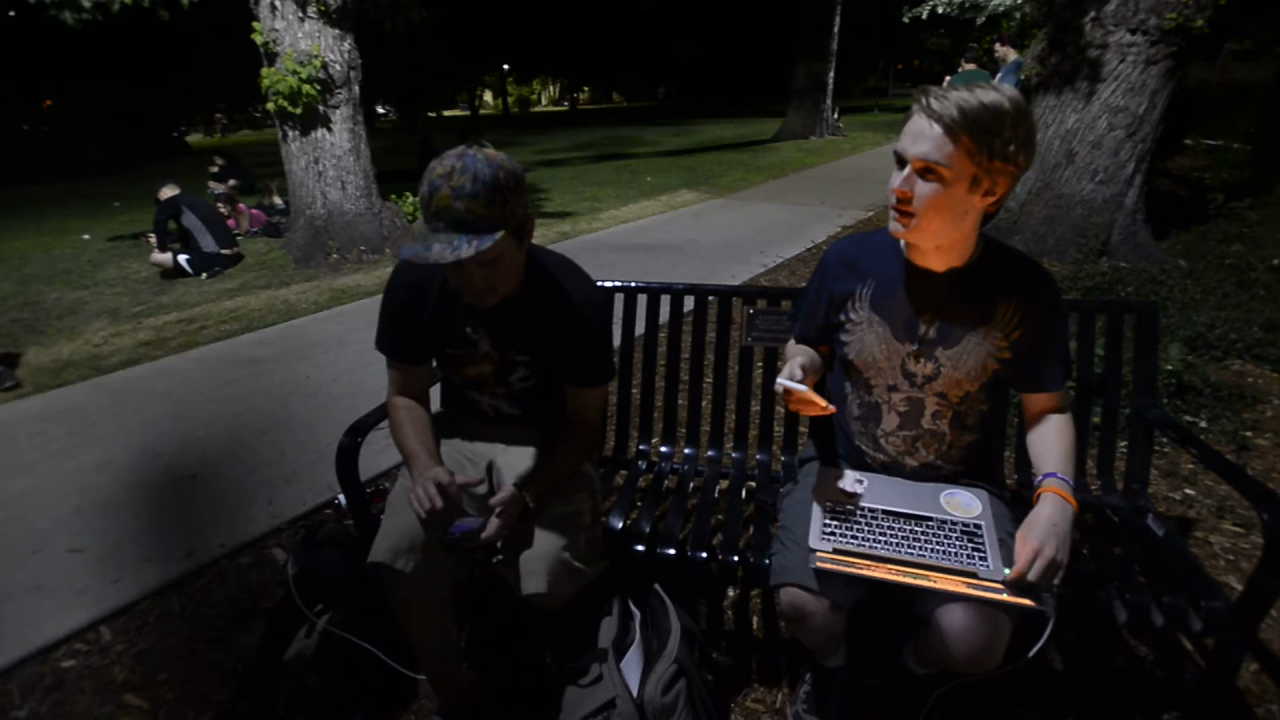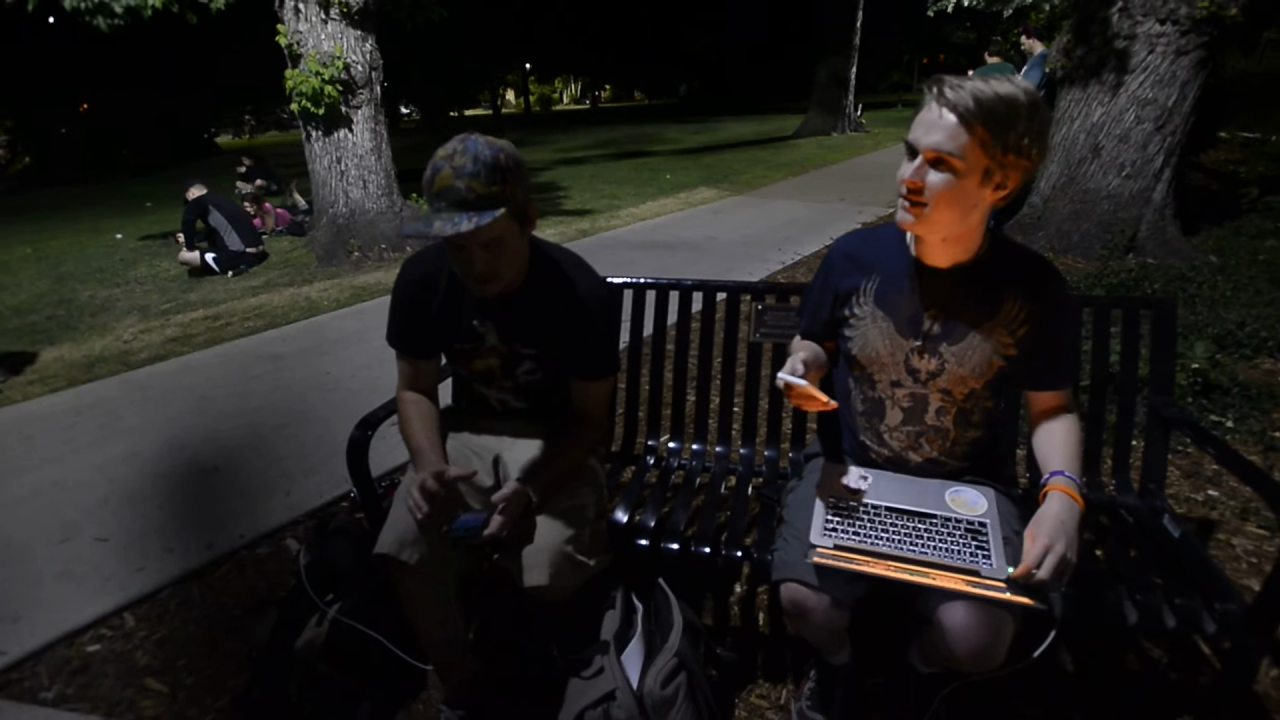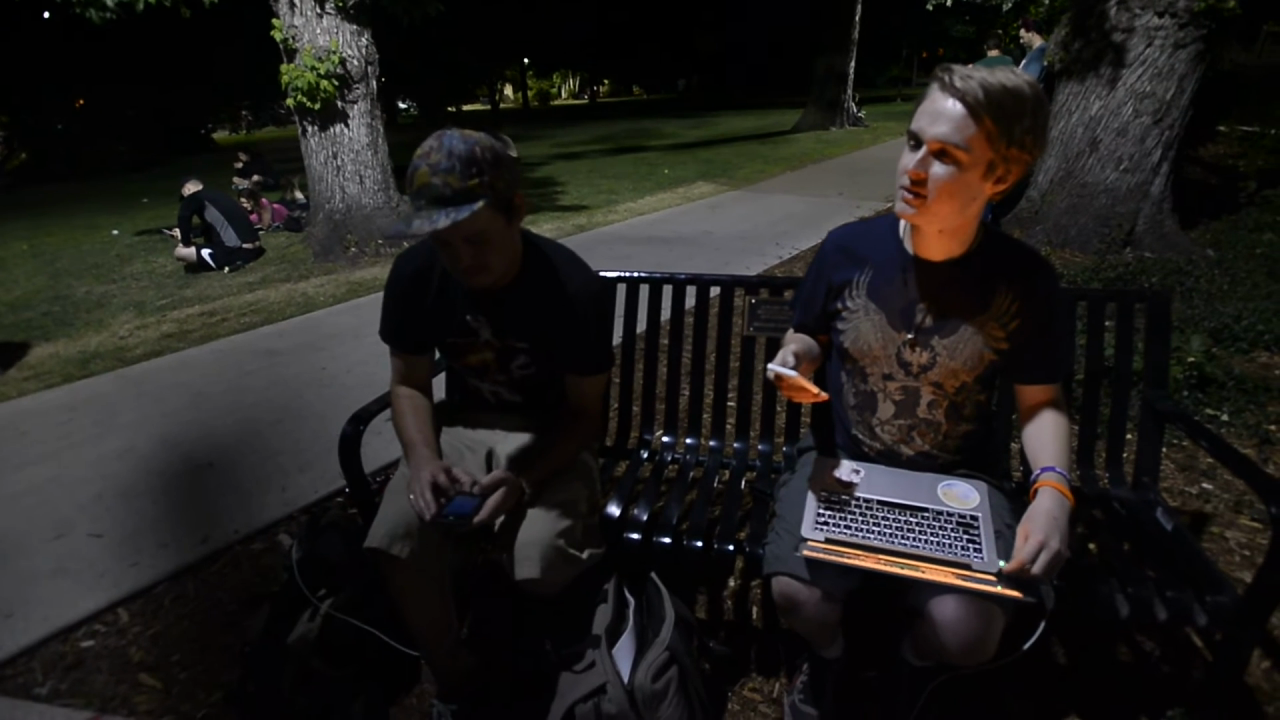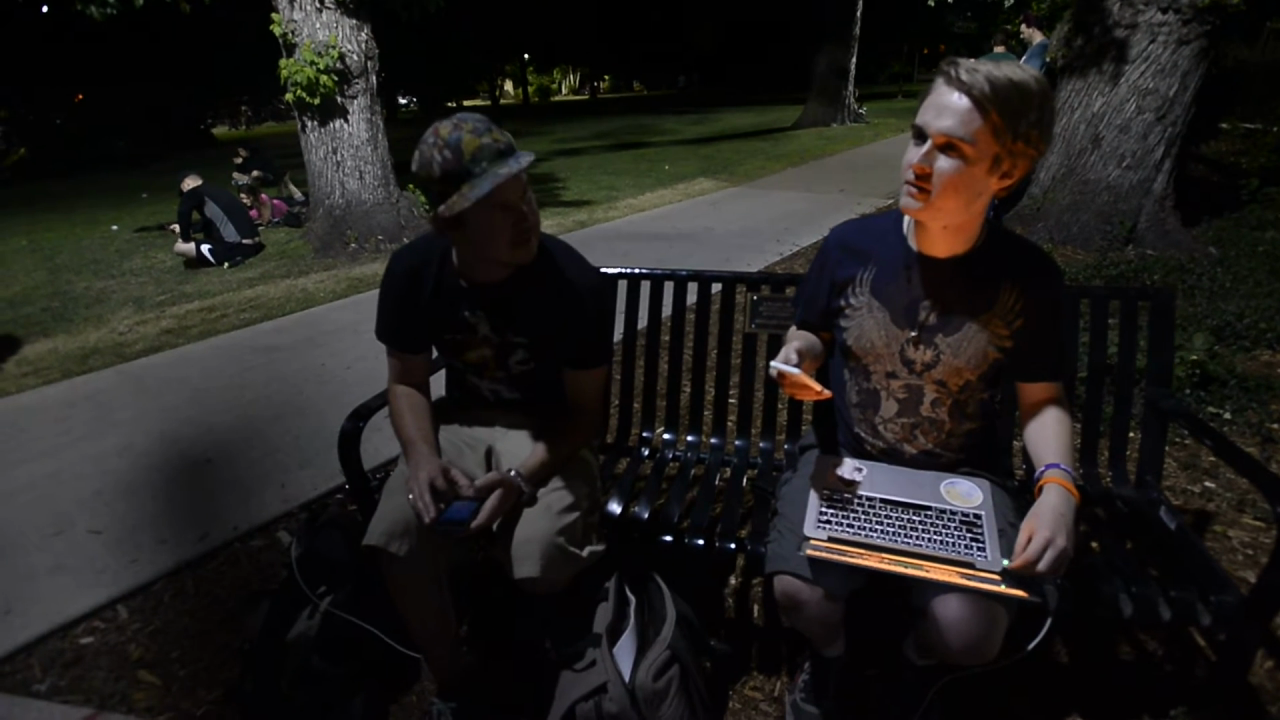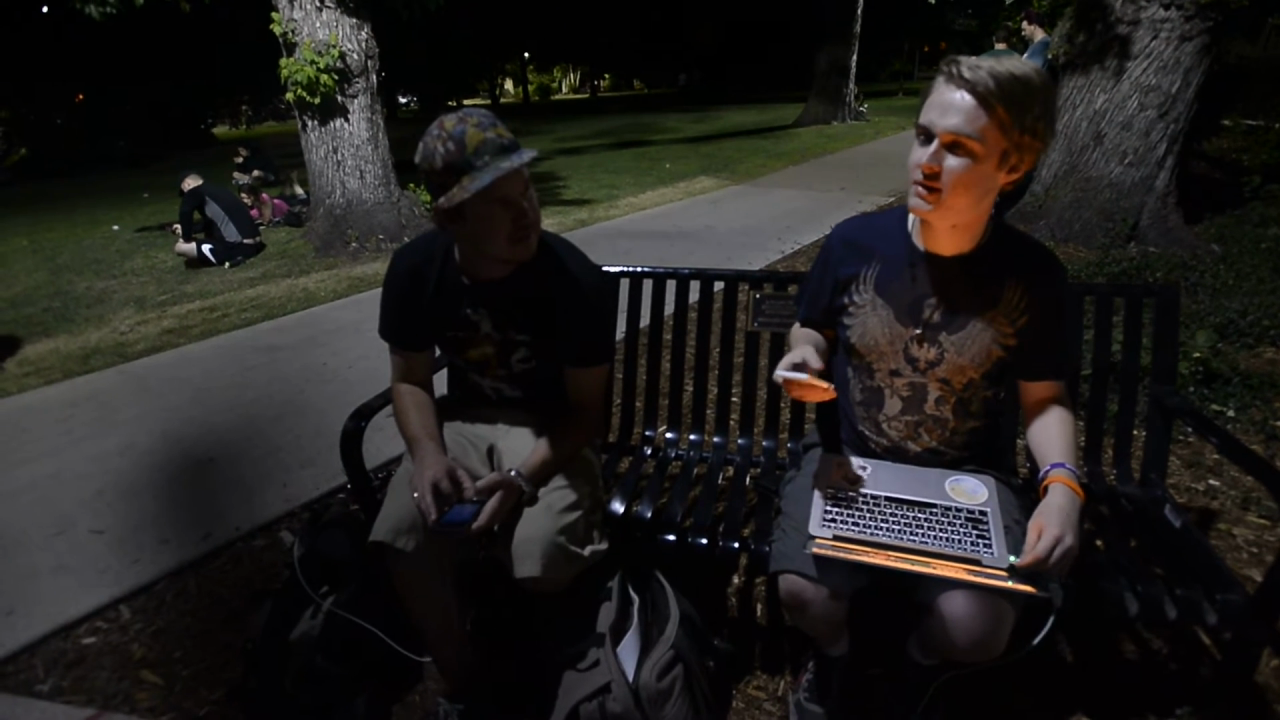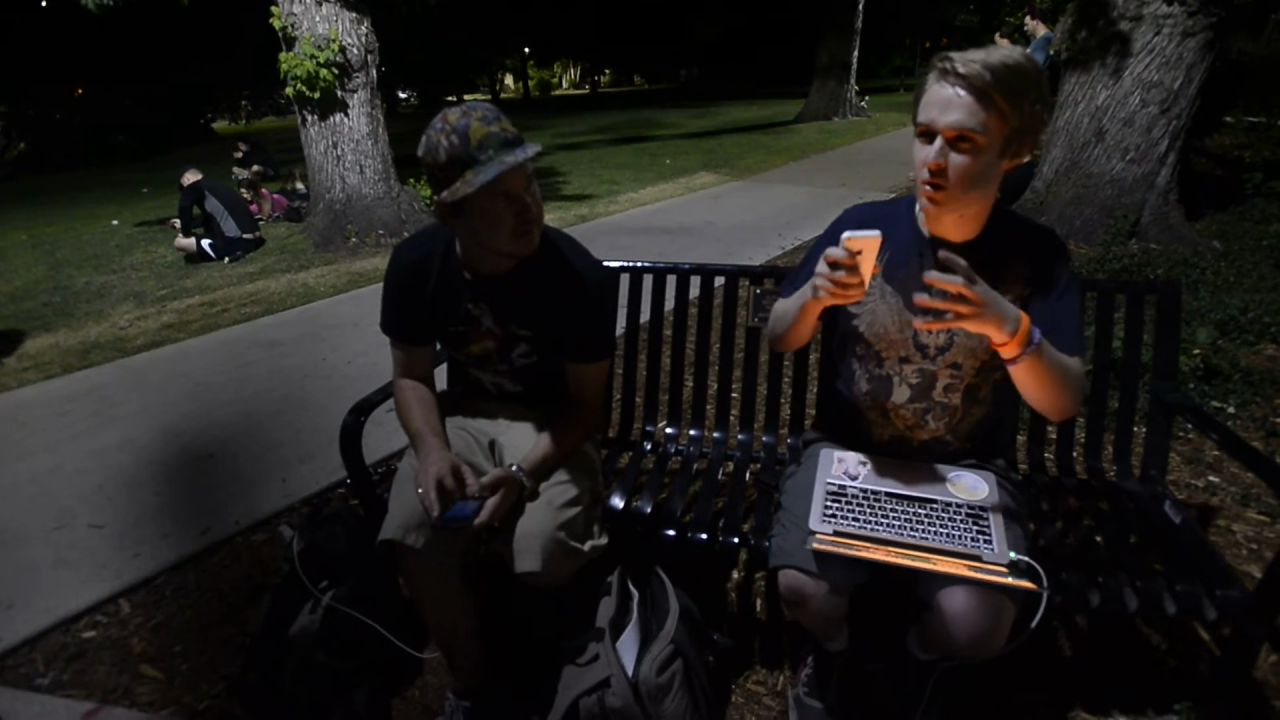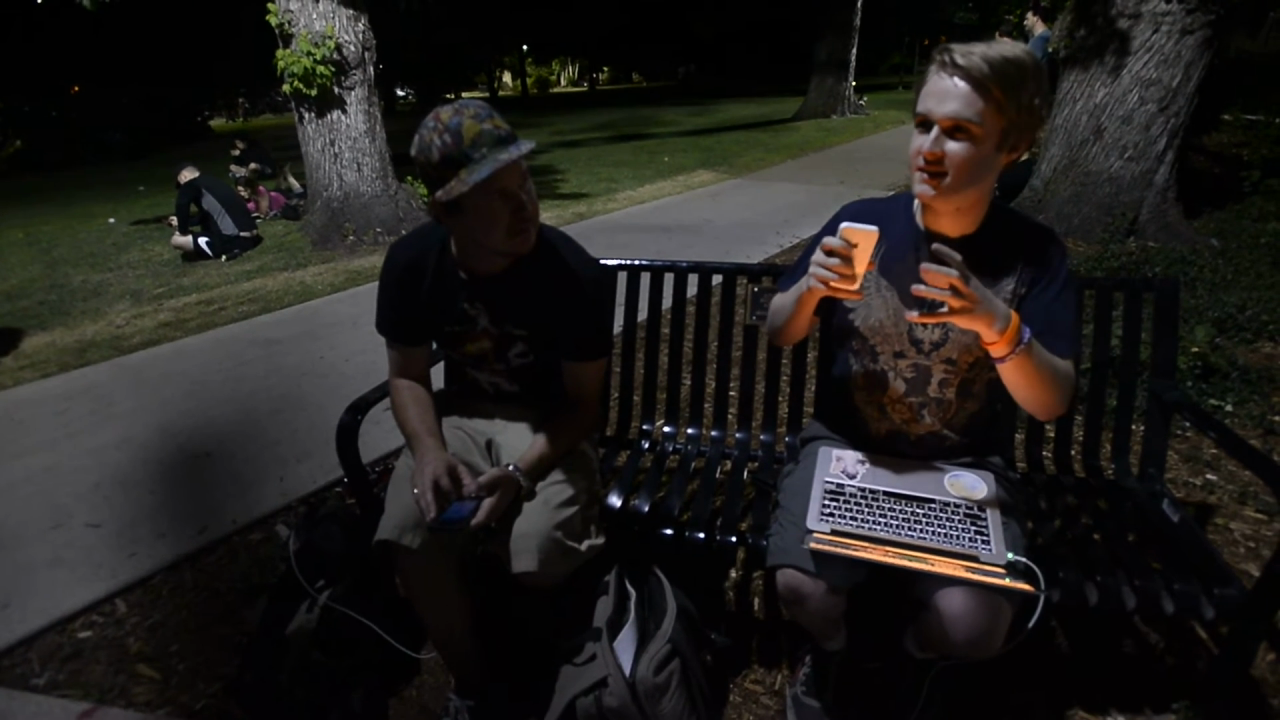
dt=0.7s
person 1, frame 1
left shoulder: (1025, 290)
right shoulder: (849, 261)
left elbow: (1046, 408)
right elbow: (810, 349)
left wrist: (1056, 495)
right wrist: (800, 372)
left hip: (959, 491)
right hip: (845, 474)
left knee: (973, 640)
right knee: (804, 607)
right ankle: (830, 666)
person 1, frame 2
left shoulder: (1032, 285)
right shoulder: (855, 256)
left elbow: (1051, 407)
right elbow: (817, 344)
left wrist: (1063, 493)
right wrist: (804, 367)
left hip: (967, 489)
right hip: (850, 470)
left knee: (974, 638)
right knee: (805, 602)
right ankle: (835, 661)
person 1, frame 3
left shoulder: (1024, 279)
right shoulder: (848, 248)
left elbow: (1040, 402)
right elbow: (808, 337)
left wrist: (1053, 489)
right wrist: (796, 360)
left hip: (959, 482)
right hip: (843, 464)
left knee: (967, 633)
right knee: (797, 595)
right ankle: (828, 656)
person 1, frame 4
left shoulder: (1028, 276)
right shoulder: (851, 245)
left elbow: (1041, 400)
right elbow: (811, 335)
left wrist: (1057, 486)
right wrist: (798, 355)
left hip: (961, 479)
right hip: (844, 462)
left knee: (968, 631)
right knee: (799, 595)
right ankle: (830, 655)
person 1, frame 5
left shoulder: (1033, 273)
right shoulder: (854, 242)
left elbow: (1043, 399)
right elbow: (810, 333)
left wrist: (1061, 484)
right wrist: (804, 358)
left hip: (965, 476)
right hip: (848, 459)
left knee: (975, 629)
right knee: (804, 594)
right ankle: (833, 656)
person 1, frame 6
left shoulder: (1036, 255)
right shoulder: (863, 226)
left elbow: (1063, 402)
right elbow: (779, 340)
left wrist: (1007, 326)
right wrist: (813, 297)
left hip: (964, 468)
right hip: (847, 449)
left knee: (977, 625)
right knee: (804, 590)
left ankle: (911, 659)
right ankle: (833, 649)
person 1, frame 7
left shoulder: (1034, 254)
right shoulder: (862, 222)
left elbow: (1052, 401)
right elbow: (780, 334)
left wrist: (996, 324)
right wrist: (808, 290)
left hip: (961, 464)
right hip: (846, 445)
left knee: (975, 626)
right knee: (802, 588)
left ankle: (908, 657)
right ankle: (830, 647)
person 2, frame 1
left shoulder: (575, 299)
right shoulder: (412, 284)
left elbow: (585, 424)
right elbow: (406, 394)
left wrist: (529, 495)
right wrist: (425, 467)
left hip: (548, 446)
right hip: (461, 438)
left knee: (548, 579)
right knee: (400, 557)
person 2, frame 2
left shoulder: (579, 292)
right shoulder: (422, 278)
left elbow: (592, 418)
right elbow: (416, 389)
left wrist: (532, 490)
right wrist: (429, 464)
left hip: (555, 440)
right hip: (470, 432)
left knee: (550, 572)
right knee: (406, 549)
person 2, frame 3
left shoulder: (573, 288)
right shoulder: (414, 273)
left elbow: (586, 413)
right elbow: (409, 383)
left wrist: (524, 479)
right wrist: (423, 459)
left hip: (549, 433)
right hip: (463, 424)
left knee: (542, 565)
right knee: (397, 542)
person 2, frame 4
left shoulder: (575, 283)
right shoulder: (413, 271)
left elbow: (585, 410)
right elbow: (407, 383)
left wrist: (522, 480)
right wrist: (423, 459)
left hip: (549, 432)
right hip: (463, 423)
left knee: (540, 564)
right knee: (396, 541)
person 2, frame 5
left shoulder: (575, 280)
right shoulder: (414, 269)
left elbow: (586, 408)
right elbow: (410, 380)
left wrist: (524, 479)
right wrist: (428, 456)
left hip: (552, 429)
right hip: (466, 420)
left knee: (542, 561)
right knee: (403, 539)
person 2, frame 6
left shoulder: (577, 276)
right shoulder: (416, 263)
left elbow: (586, 403)
right elbow: (411, 374)
left wrist: (524, 474)
right wrist: (432, 451)
left hip: (552, 425)
right hip: (466, 415)
left knee: (543, 558)
right knee: (413, 537)
person 2, frame 7
left shoulder: (574, 274)
right shoulder: (411, 263)
left elbow: (583, 402)
right elbow: (408, 375)
left wrist: (521, 474)
right wrist: (429, 452)
left hip: (550, 423)
right hip: (463, 414)
left knee: (539, 559)
right knee: (411, 540)
